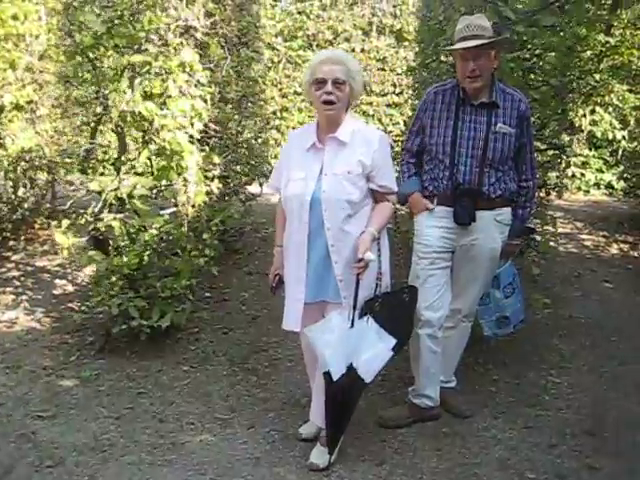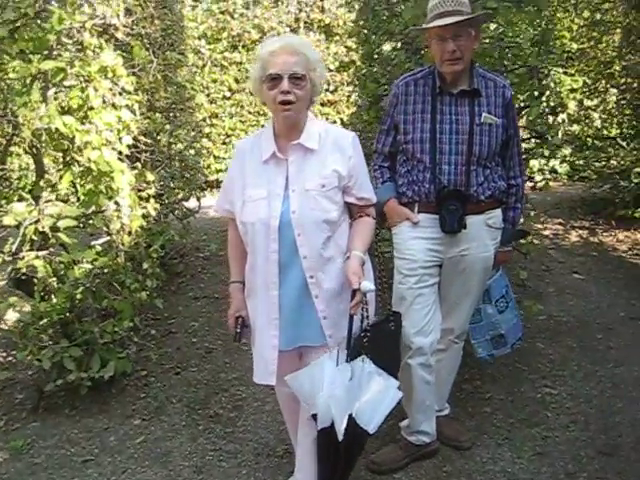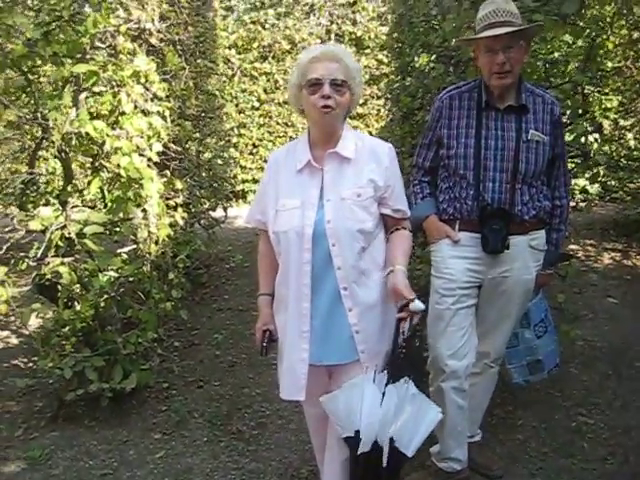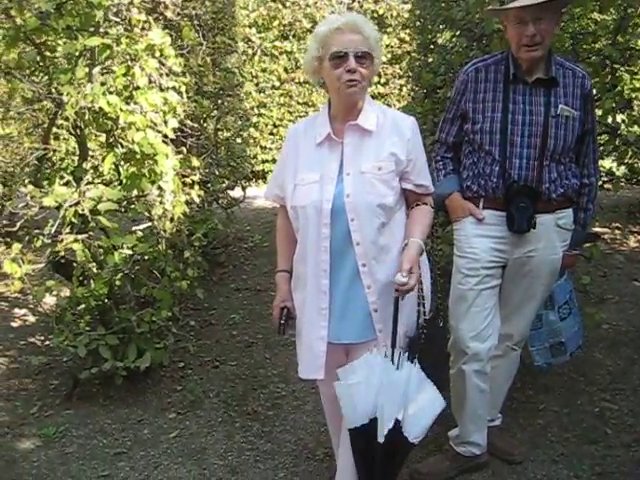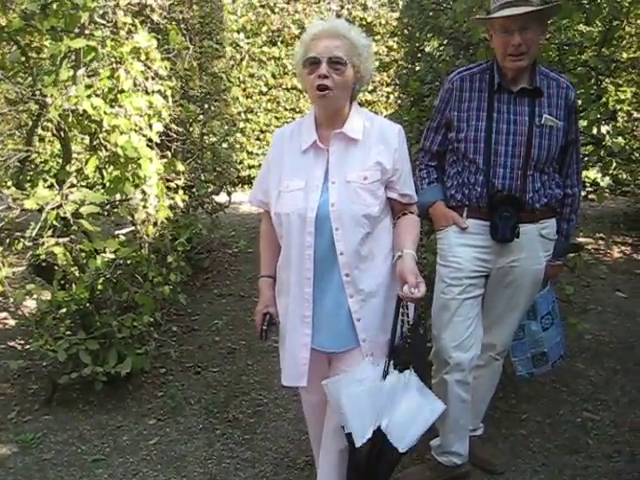
dt=1s
person 1, frame 1
left shoulder: (516, 106)
right shoulder: (435, 98)
left elbow: (526, 173)
right elbow: (411, 153)
left wrist: (516, 229)
right wrist: (411, 192)
left hip: (489, 221)
right hip: (436, 216)
left knee: (463, 310)
right knee: (428, 311)
left ankle: (444, 382)
right ankle: (425, 397)
person 1, frame 2
left shoulder: (499, 93)
right shoulder: (405, 90)
left elbow: (513, 170)
right elbow: (382, 156)
left wrist: (507, 234)
right wrist: (387, 200)
left hip: (477, 228)
right hip: (418, 225)
left knee: (453, 330)
right knee: (417, 336)
left ankle: (437, 411)
right ankle: (420, 432)
person 1, frame 3
left shoulder: (547, 109)
right shoulder: (450, 103)
left elbow: (558, 189)
right elbow: (421, 172)
left wrist: (549, 256)
right wrist: (427, 217)
left hip: (520, 248)
right hip: (459, 244)
left knee: (489, 354)
right knee: (450, 359)
left ankle: (468, 438)
person 1, frame 4
left shoulder: (578, 84)
right shoulder: (476, 76)
left elbow: (586, 167)
right elbow: (444, 147)
left wrist: (576, 236)
right wrist: (450, 195)
left hip: (547, 228)
right hip: (483, 221)
left knee: (512, 336)
right knee: (472, 341)
left ankle: (488, 422)
person 1, frame 5
left shoulder: (561, 93)
right shoulder: (460, 85)
left elbow: (569, 177)
right elbow: (428, 156)
left wrist: (559, 247)
right wrist: (433, 203)
left hip: (530, 237)
right hip: (466, 230)
left knee: (494, 345)
right knee: (454, 350)
left ankle: (469, 432)
person 2, frame 1
left shoulder: (371, 139)
right shoulder: (296, 140)
left elbow: (386, 199)
right elbow: (284, 202)
left wrist: (369, 234)
right wrist: (279, 250)
left hip: (349, 264)
right hip: (305, 263)
right knee: (311, 341)
right ankle: (322, 413)
person 2, frame 2
left shoulder: (342, 143)
right shoulder: (245, 152)
left elbow: (363, 212)
right elbow: (237, 226)
left wrist: (355, 257)
right wrist: (237, 287)
left hip: (329, 296)
right hip: (274, 298)
right knee: (288, 389)
person 2, frame 3
left shoulder: (378, 155)
right shoulder: (280, 162)
left elbow: (398, 226)
right elbow: (268, 238)
left wrist: (396, 272)
right wrist: (265, 301)
left hip: (360, 316)
right hip: (303, 317)
right knee: (317, 413)
person 2, frame 4
left shoulder: (400, 128)
right shoulder: (299, 135)
left elbow: (421, 201)
right elbow: (287, 213)
left wrist: (413, 247)
right wrist: (283, 278)
left hip: (380, 294)
right hip: (322, 295)
right knee: (334, 395)
person 2, frame 5
left shoulder: (386, 136)
right shoulder: (284, 140)
left elbow: (405, 211)
right elbow: (270, 218)
left wrist: (406, 257)
right wrist: (266, 283)
left hip: (363, 302)
right hip: (303, 303)
right knee: (316, 402)
